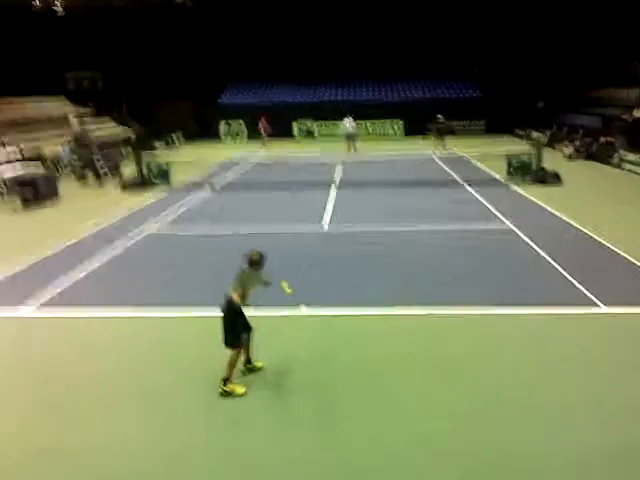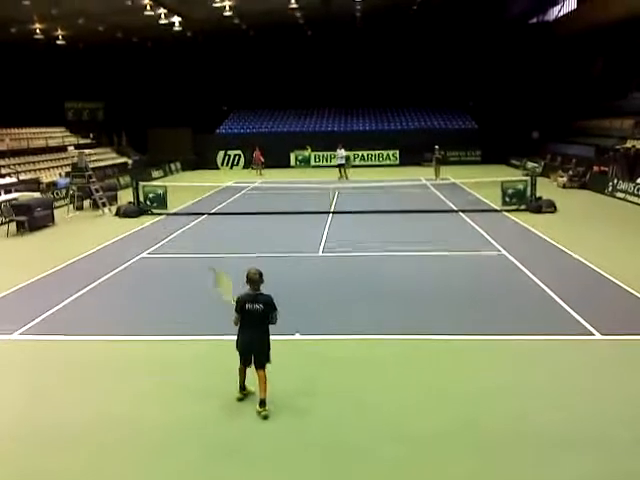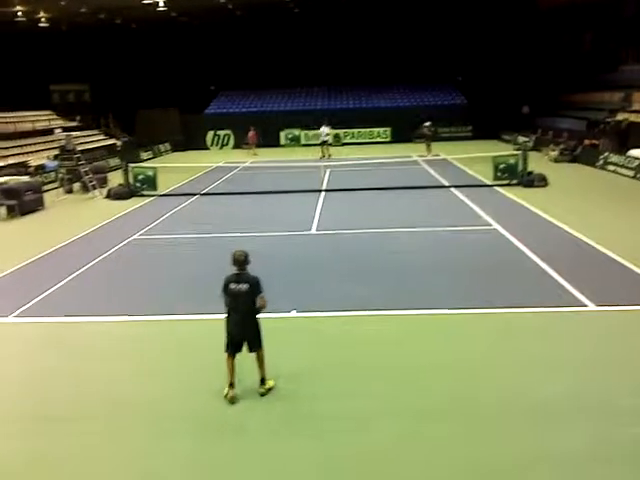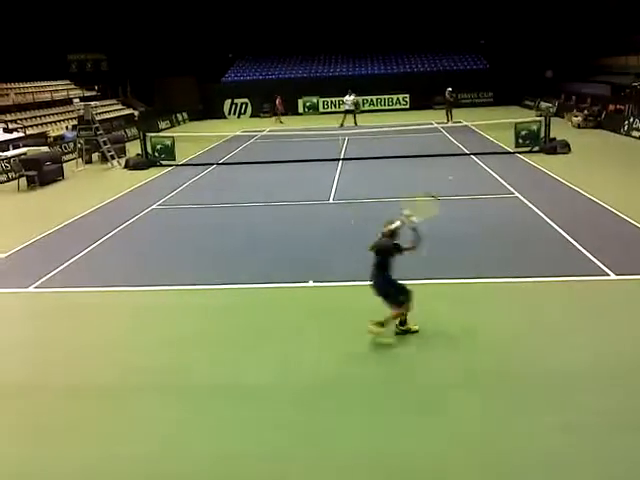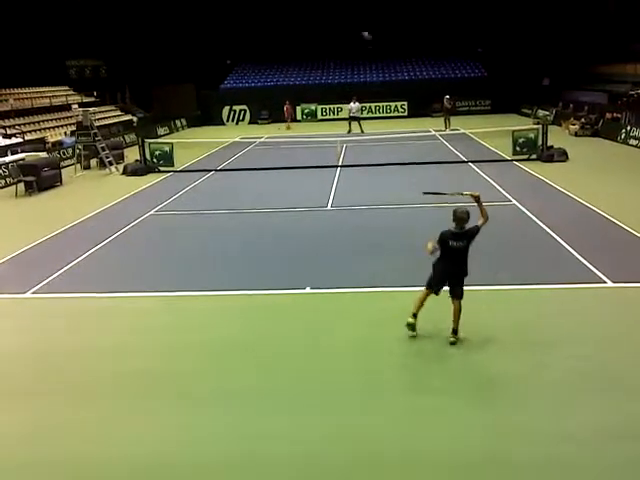
dt=1s
person 1, frame 1
left shoulder: (246, 274)
right shoulder: (243, 277)
right elbow: (235, 293)
left wrist: (262, 280)
right wrist: (237, 299)
left hip: (235, 311)
right hip: (232, 313)
left knee: (246, 331)
right knee: (236, 347)
left ankle: (248, 363)
right ankle: (226, 385)
person 1, frame 2
left shoulder: (241, 299)
right shoulder: (268, 299)
left elbow: (236, 322)
right elbow: (274, 320)
left hip: (244, 339)
right hip: (261, 339)
left knee: (243, 365)
right knee: (261, 369)
left ankle: (242, 390)
right ankle: (262, 405)
person 1, frame 3
left shoulder: (228, 280)
right shoulder: (253, 280)
left elbow: (227, 302)
right elbow: (262, 304)
right wrist: (254, 311)
left hip: (233, 322)
right hip: (250, 322)
left knee: (230, 354)
right knee: (258, 350)
left ankle: (231, 388)
right ankle: (263, 384)
person 1, frame 4
left shoulder: (387, 243)
right shoulder: (386, 245)
right elbow: (379, 247)
left hip: (384, 279)
right hip: (382, 282)
left knee: (407, 294)
right knee: (401, 309)
left ankle: (402, 325)
right ankle: (379, 325)
person 1, frame 5
left shoulder: (445, 234)
right shoulder: (470, 234)
left elbow: (432, 252)
right elbow: (485, 219)
left wrist: (430, 246)
right wrist: (479, 202)
left hip: (441, 268)
right hip: (458, 272)
left knee: (427, 291)
right knee: (457, 301)
left ankle: (413, 318)
right ankle: (454, 334)
